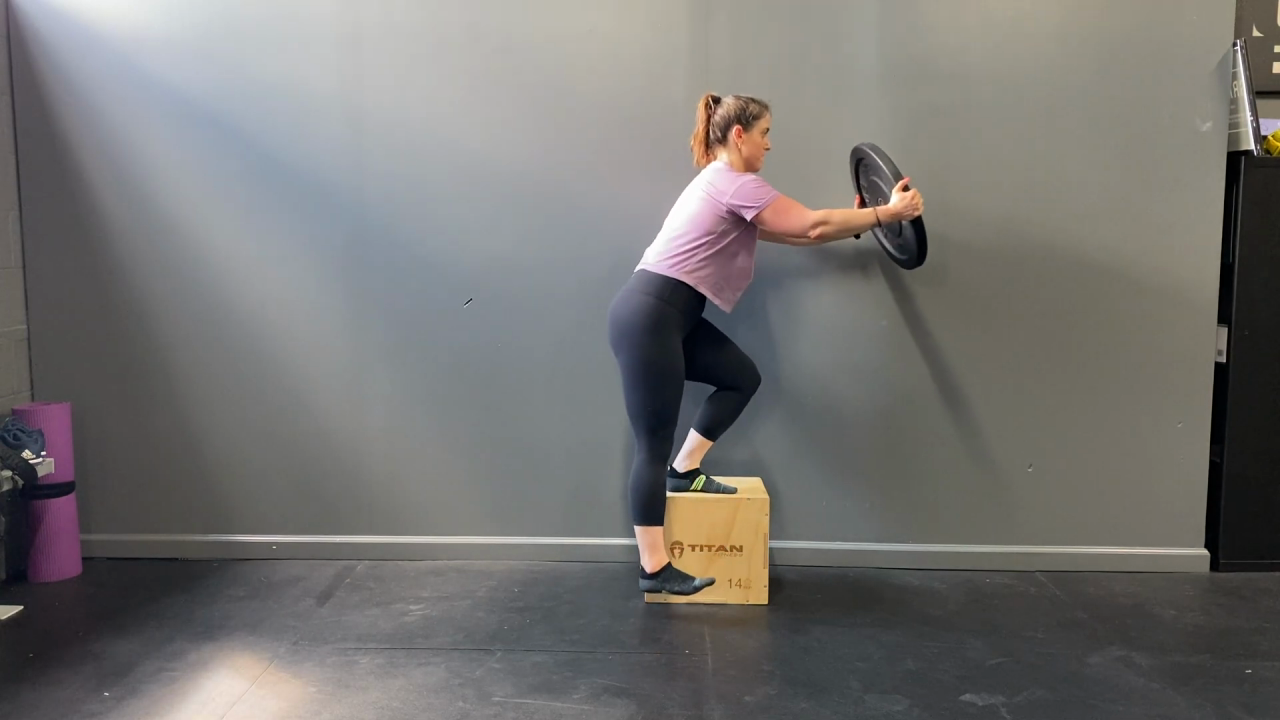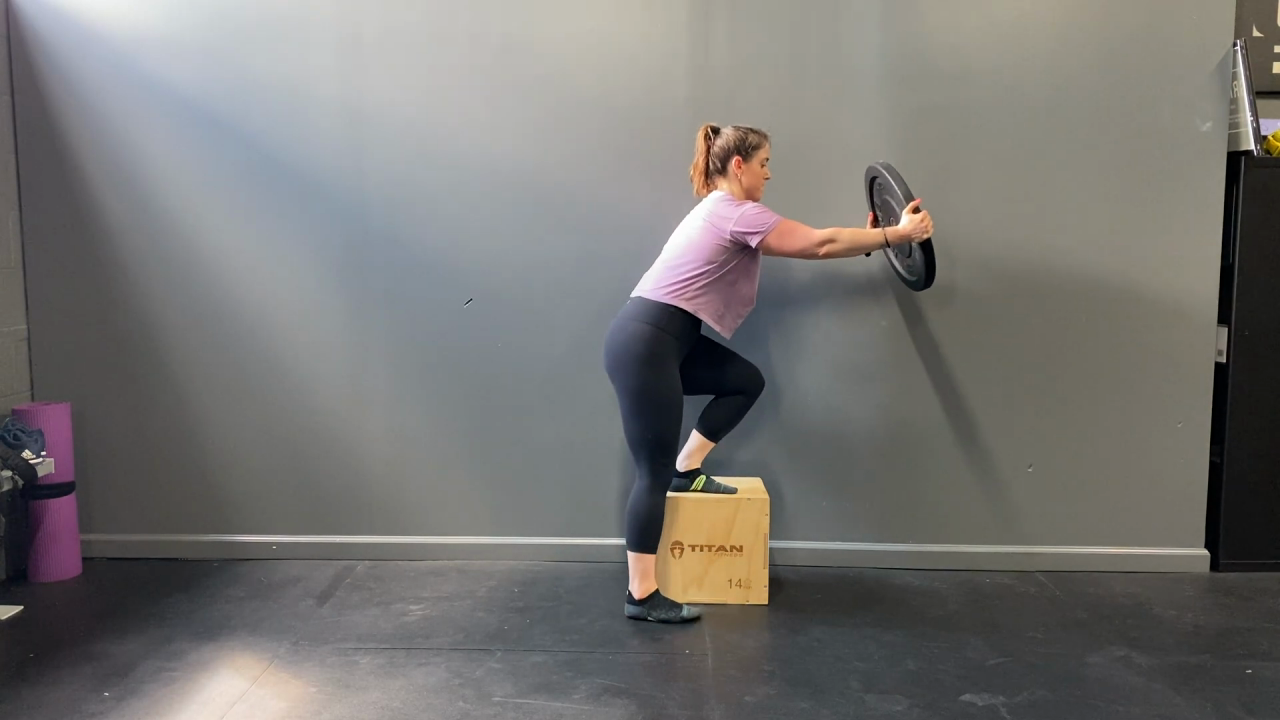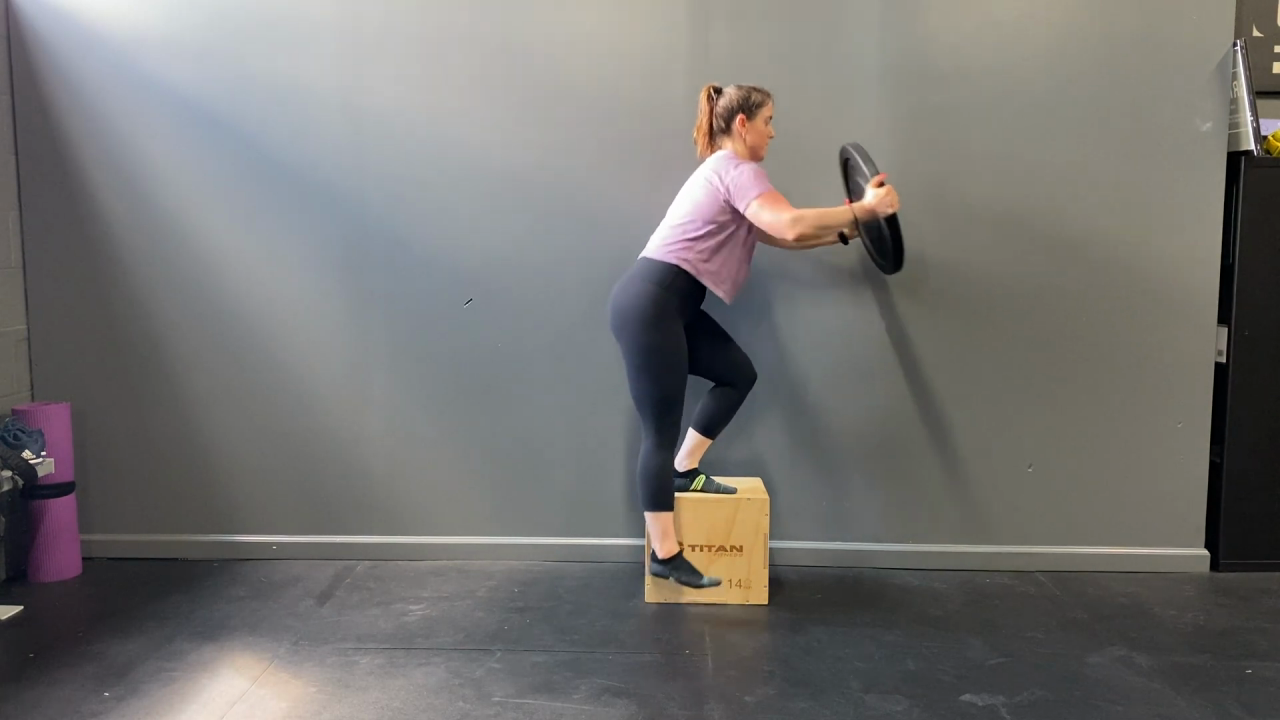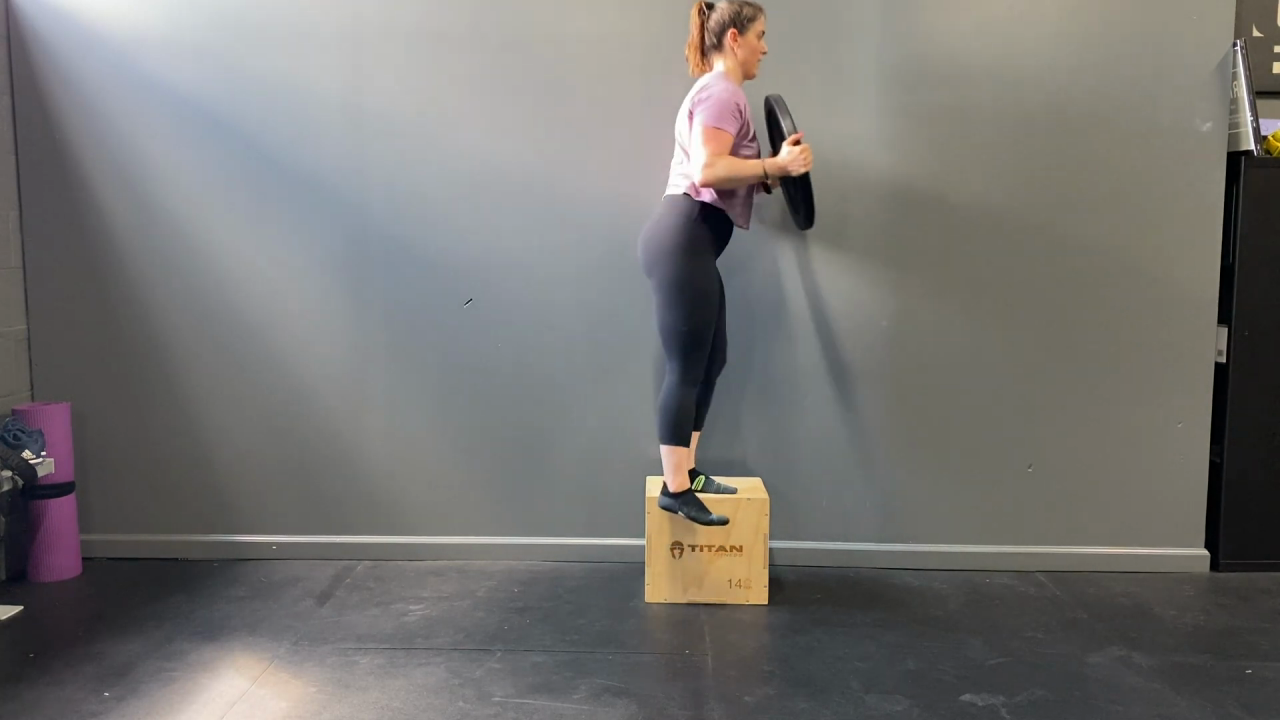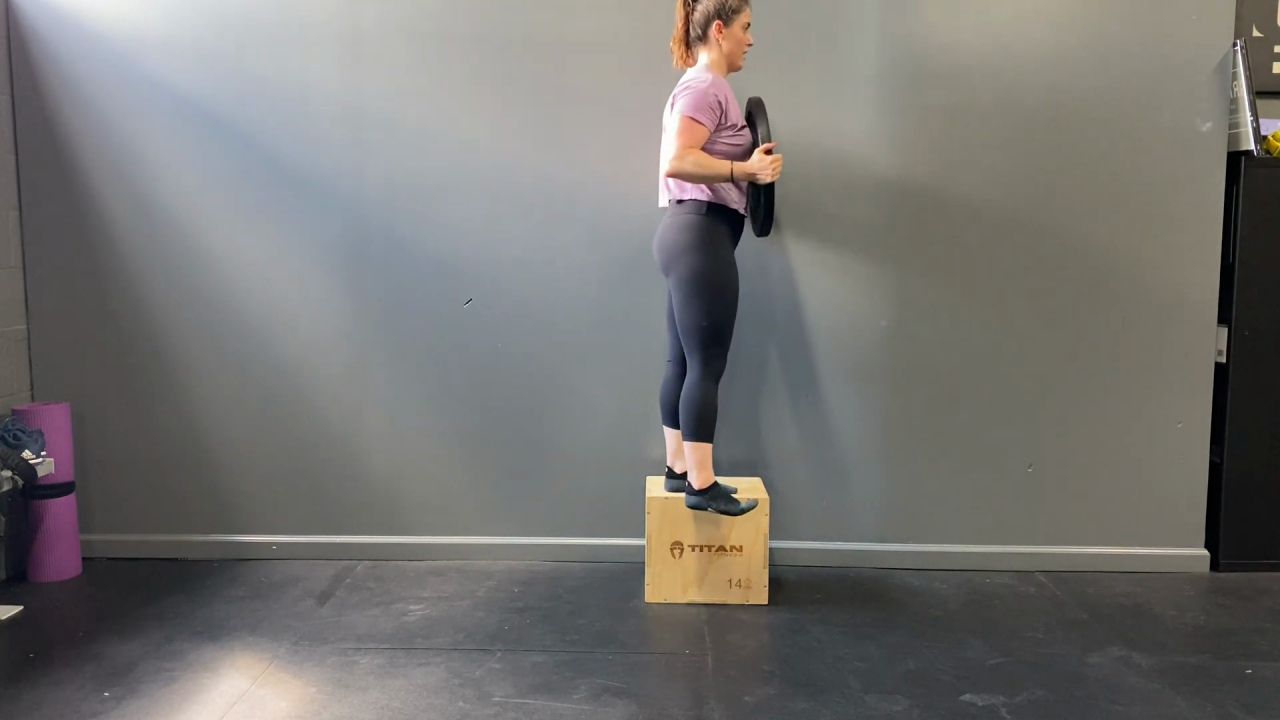
dt=0.5s
person 1, frame 1
left shoulder: (720, 183)
right shoulder: (736, 185)
left elbow: (790, 232)
right elbow: (810, 226)
left wrist: (854, 224)
right wrist: (886, 213)
left hip: (664, 314)
right hip: (648, 318)
left knee: (742, 377)
right knee: (653, 445)
left ankle: (684, 470)
right ankle: (655, 568)
person 1, frame 2
left shoulder: (722, 212)
right shoulder: (737, 214)
left elbow: (806, 244)
right elbow: (819, 244)
left wrist: (866, 239)
right wrist: (896, 234)
left hip: (659, 338)
right hip: (643, 344)
left knee: (746, 381)
right knee: (654, 472)
left ankle: (687, 469)
right ankle: (641, 595)
person 1, frame 3
left shoulder: (723, 172)
right shoulder: (736, 172)
left elbow: (778, 235)
right elbow: (792, 226)
left wrist: (844, 228)
right wrist: (864, 209)
left hip: (667, 304)
right hip: (649, 305)
left knee: (738, 374)
right knee: (662, 431)
left ankle: (683, 469)
right ankle: (665, 553)
person 1, frame 4
left shoulder: (719, 92)
right shoulder: (720, 93)
right elbow: (708, 171)
left wrist: (772, 173)
right wrist: (775, 166)
left hip: (688, 241)
right hip: (684, 241)
left knee: (705, 365)
right knee: (688, 369)
left ankle: (684, 473)
right ankle: (675, 488)
person 1, frame 5
left shoulder: (709, 87)
right shoulder: (703, 87)
right elbow: (676, 161)
left wrist: (751, 167)
right wrist: (746, 170)
left hip: (692, 235)
right hip: (700, 236)
left knee: (684, 362)
right knee: (706, 367)
left ankle: (679, 471)
right ankle: (702, 486)
